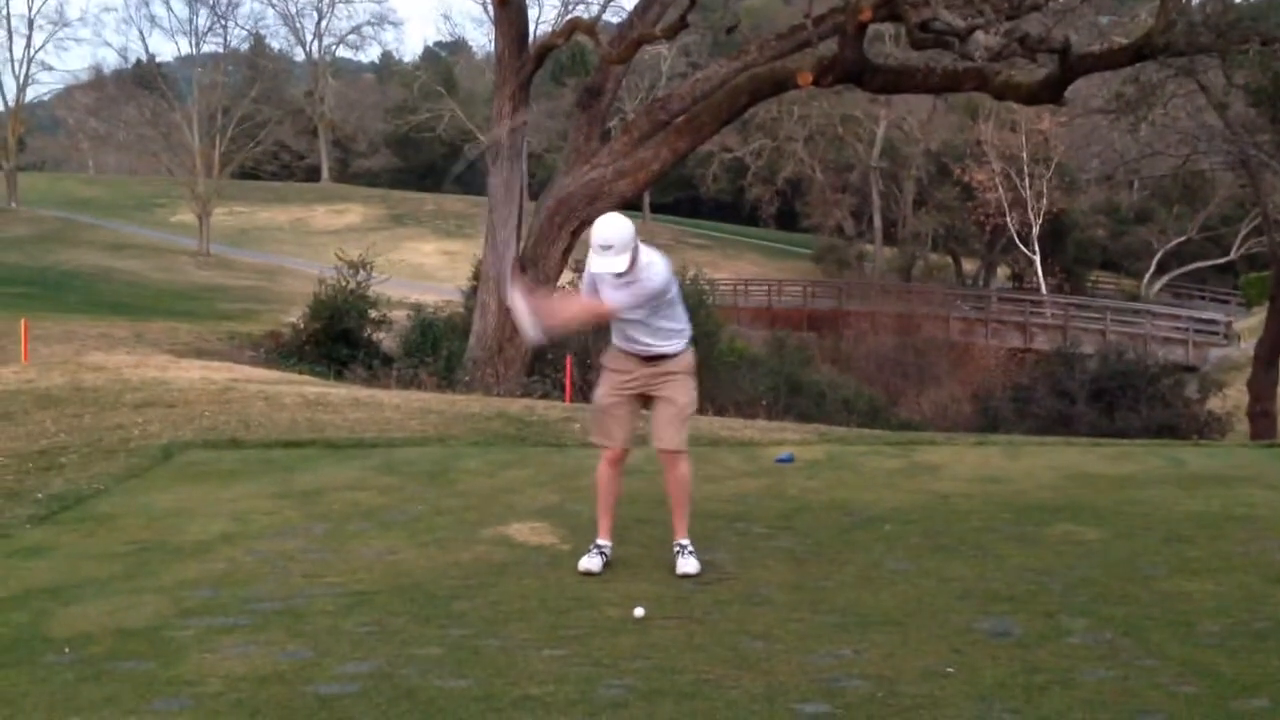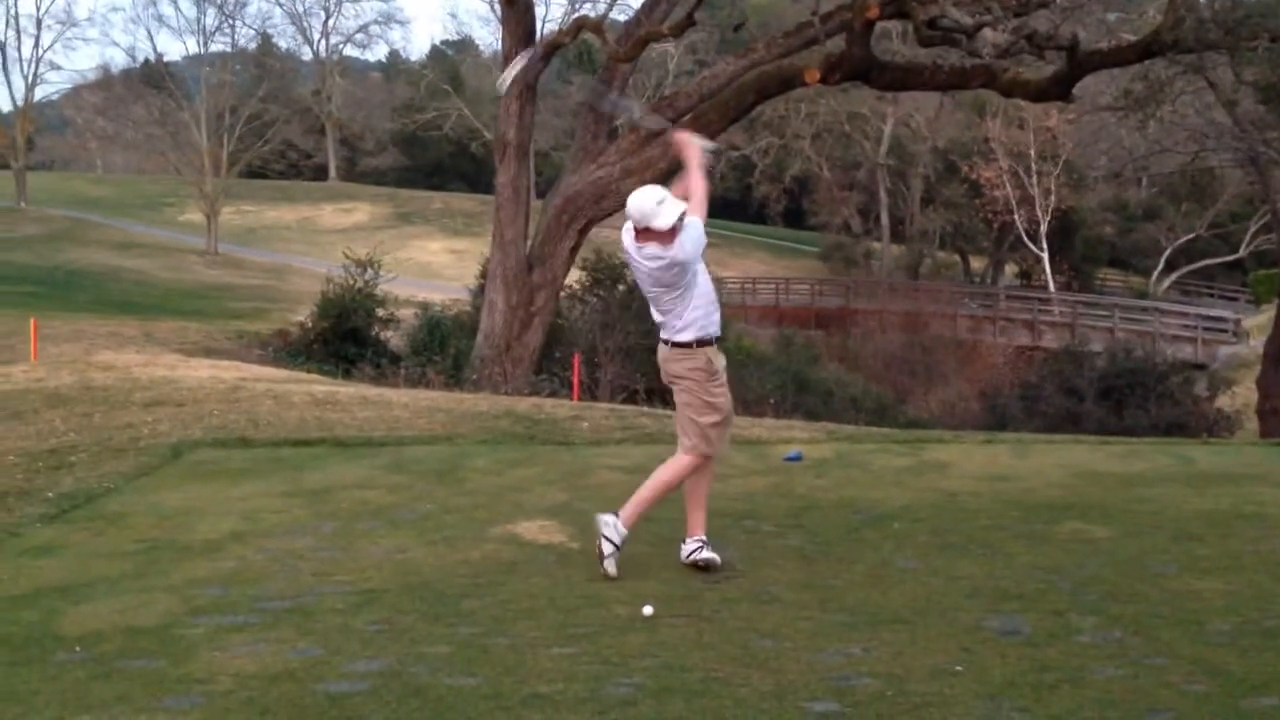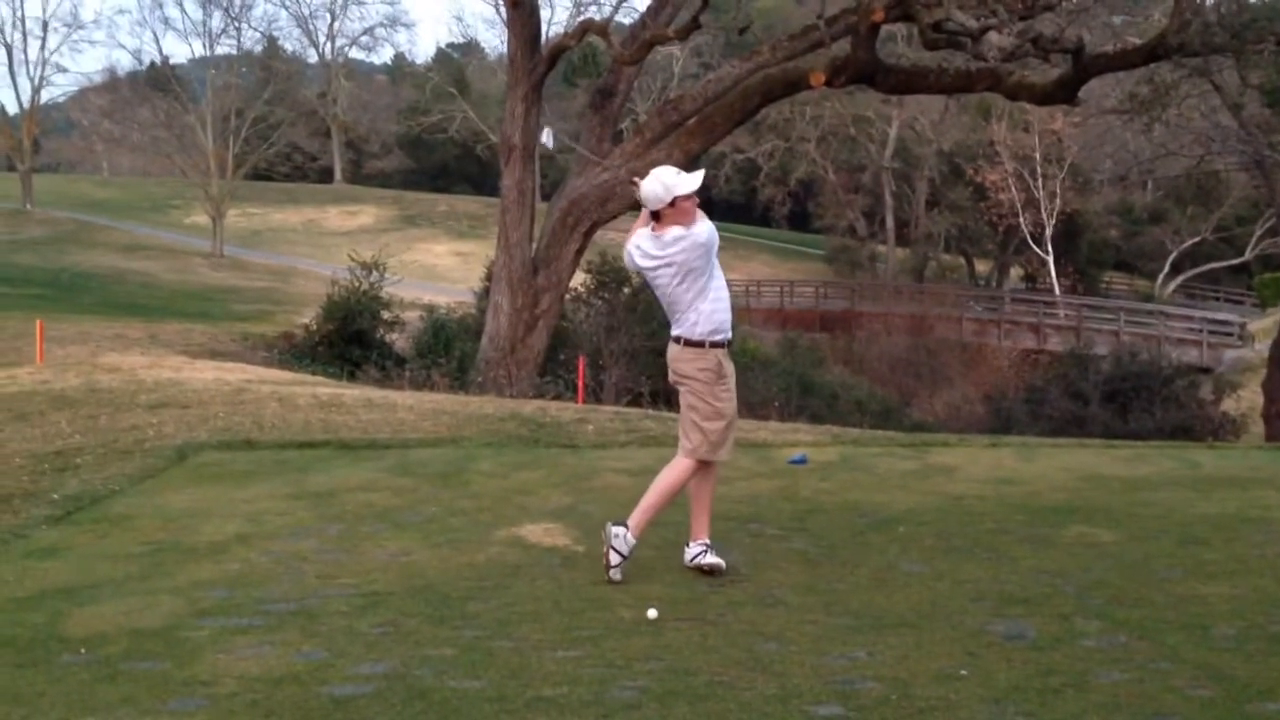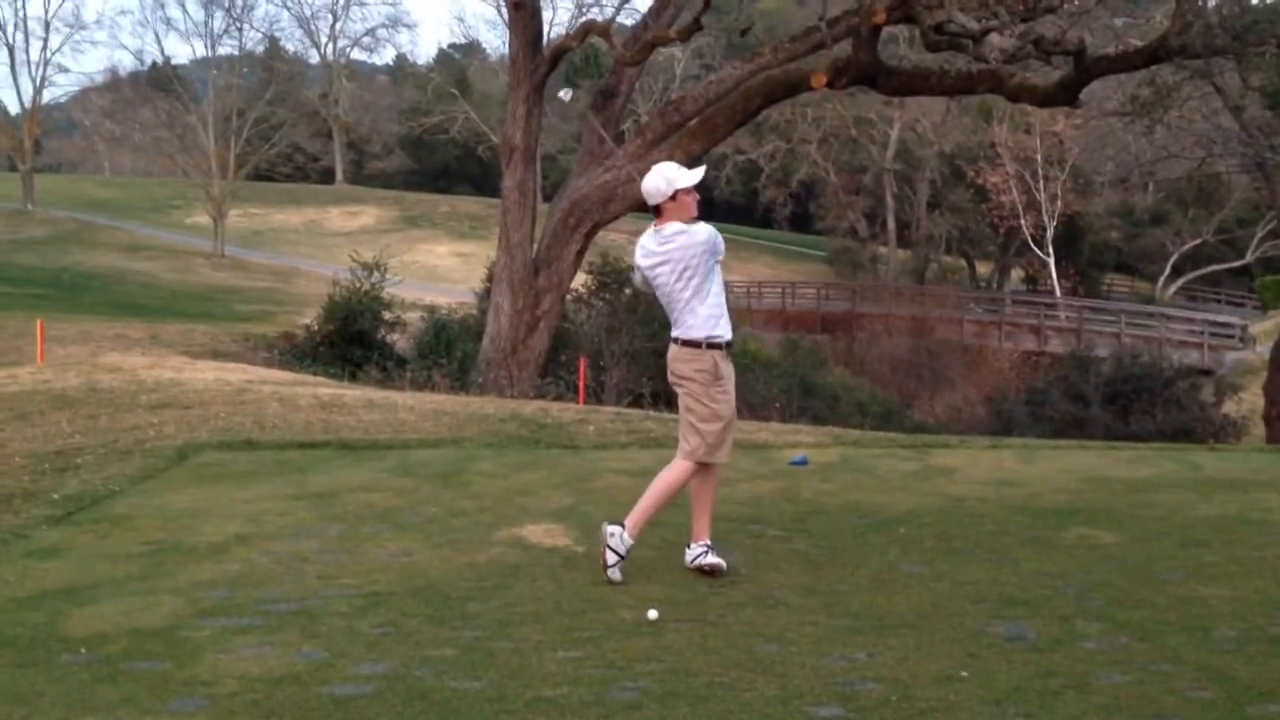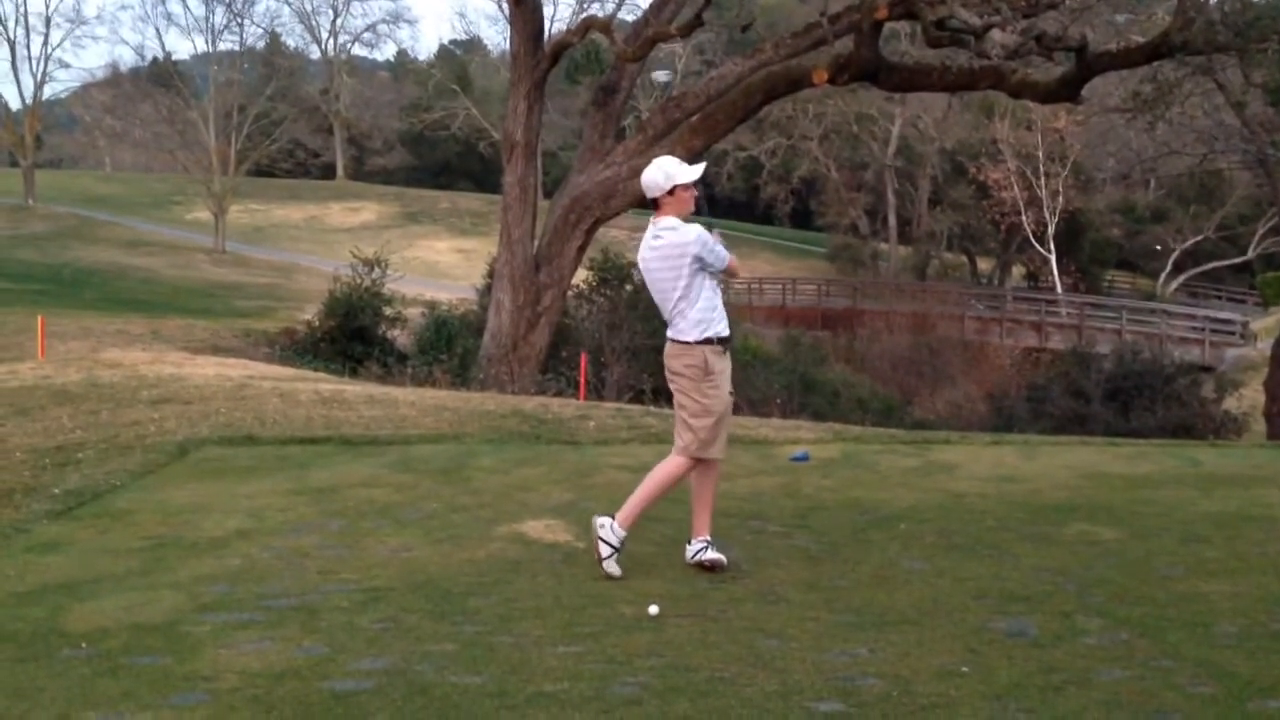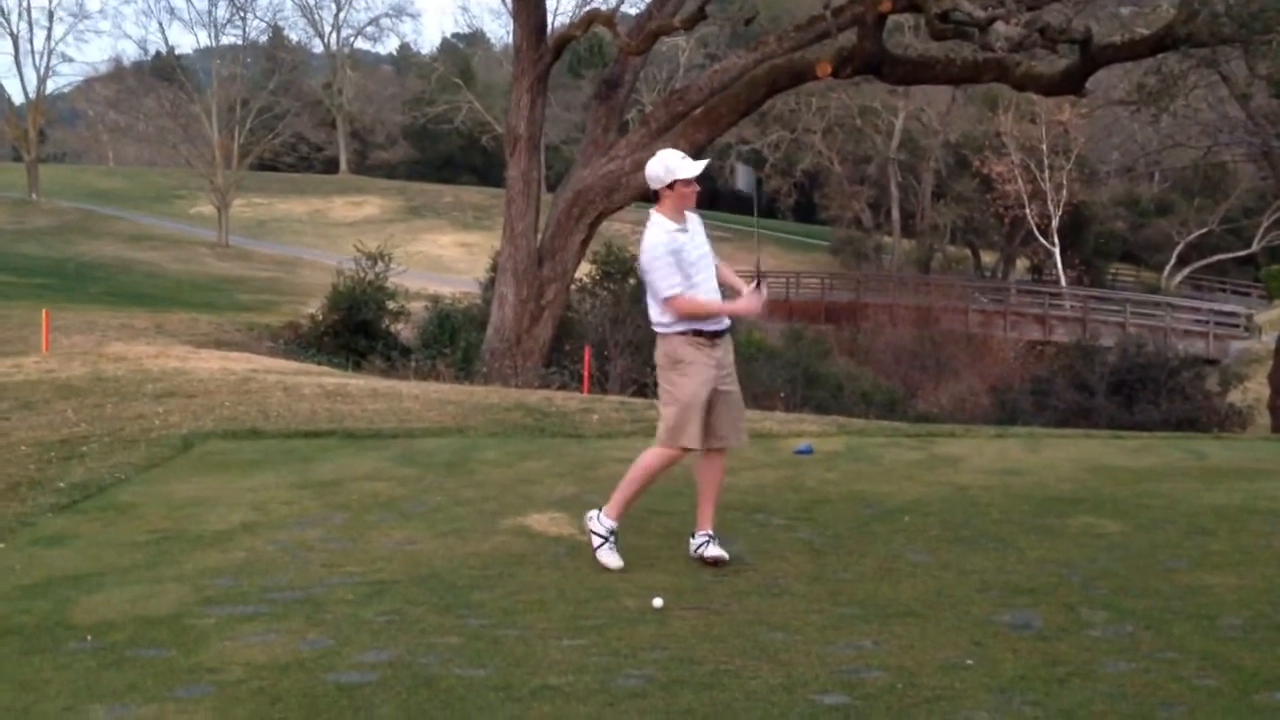
dt=0.4s
person 1, frame 1
left shoulder: (655, 273)
right shoulder: (604, 256)
left elbow: (598, 312)
right elbow: (582, 305)
left wrist: (543, 313)
right wrist: (539, 302)
left hip: (671, 364)
right hip: (624, 363)
left knee: (674, 454)
right knee: (612, 454)
left ankle: (682, 542)
right ankle: (603, 542)
person 1, frame 2
left shoulder: (633, 232)
right shoulder: (676, 256)
left elbow: (679, 201)
right elbow: (699, 202)
left wrist: (689, 165)
right wrist: (693, 155)
left hip: (694, 349)
right hip: (694, 357)
left knee: (703, 448)
right knee: (694, 453)
left ankle: (694, 539)
right ankle: (620, 522)
person 1, frame 3
left shoulder: (641, 246)
right shoulder: (699, 239)
left elbow: (631, 251)
right elbow: (700, 217)
left wrist: (648, 204)
right wrist: (659, 197)
left hip: (691, 351)
right hip: (704, 356)
left knee: (709, 451)
right knee: (693, 454)
left ankle: (698, 543)
right ankle: (627, 531)
person 1, frame 4
left shoulder: (645, 247)
right shoulder: (702, 237)
left hip: (691, 351)
right hip: (704, 357)
left knee: (710, 452)
right knee: (693, 456)
left ankle: (699, 544)
right ankle: (624, 532)
person 1, frame 5
left shoulder: (649, 243)
right shoulder: (692, 236)
right elbow: (732, 269)
right wrist: (716, 247)
left hip: (700, 351)
right hip: (700, 355)
left knee: (711, 450)
right knee: (689, 453)
left ankle: (700, 541)
right ankle: (617, 525)
person 1, frame 6
left shoulder: (692, 224)
right shoulder: (658, 241)
right elbow: (679, 305)
left wrist: (741, 285)
right wrist: (736, 308)
left hip: (718, 344)
right hip: (683, 348)
left knee: (717, 444)
right knee: (672, 444)
left ankle: (703, 535)
right ankle: (606, 518)
